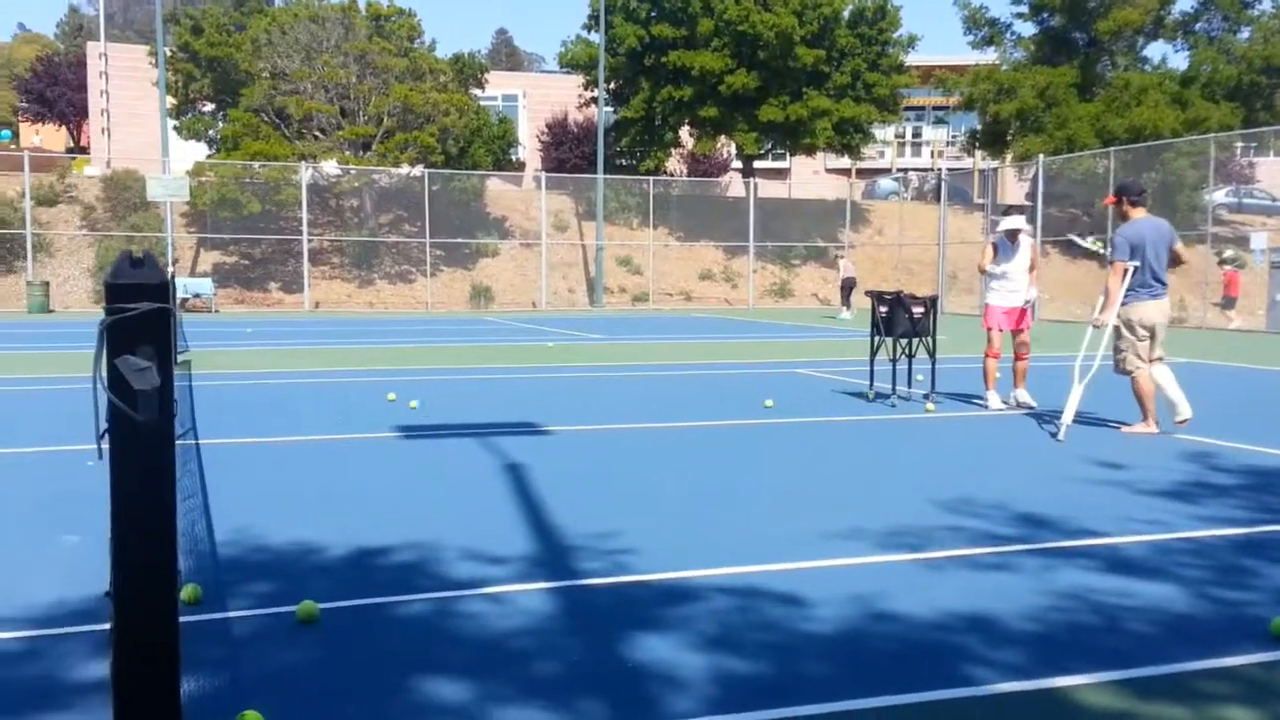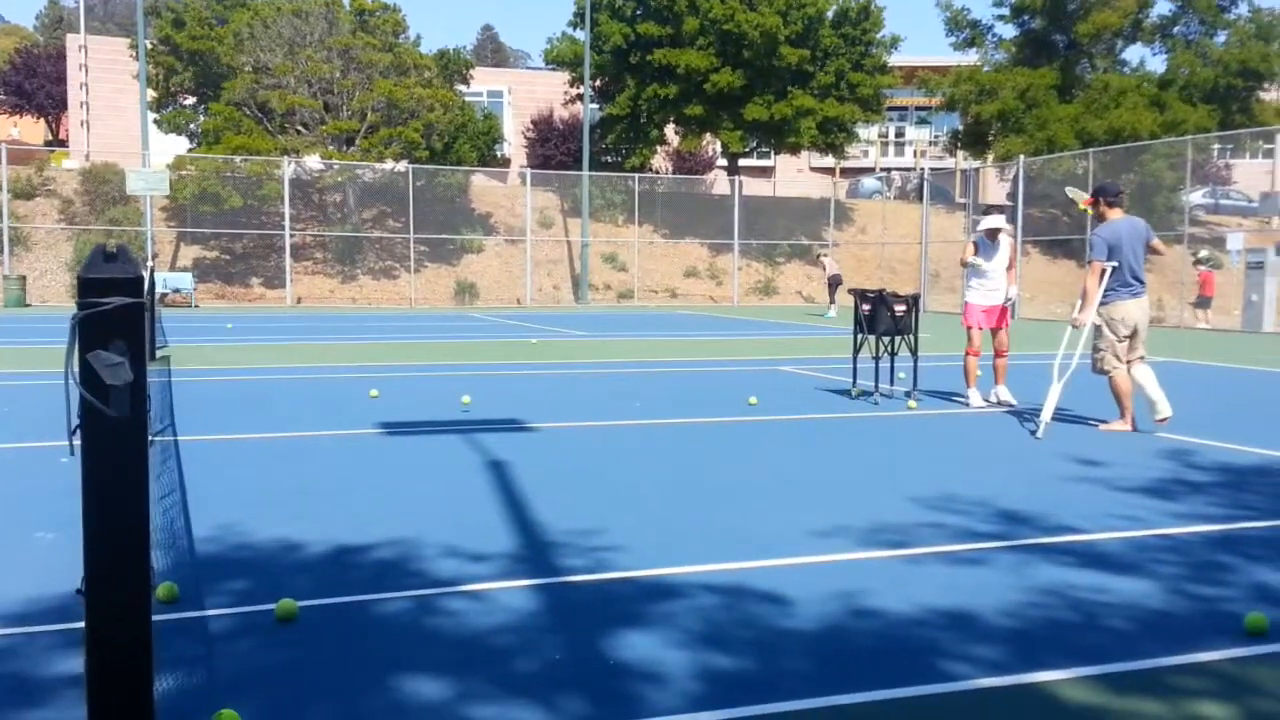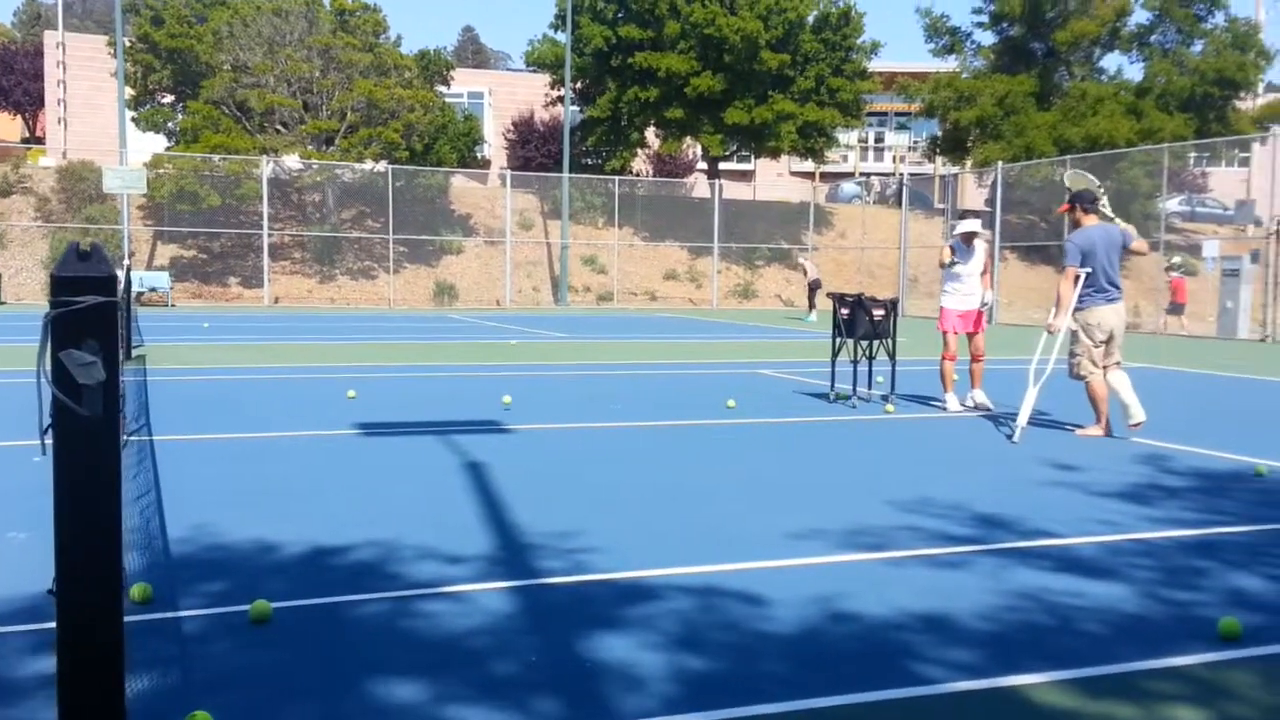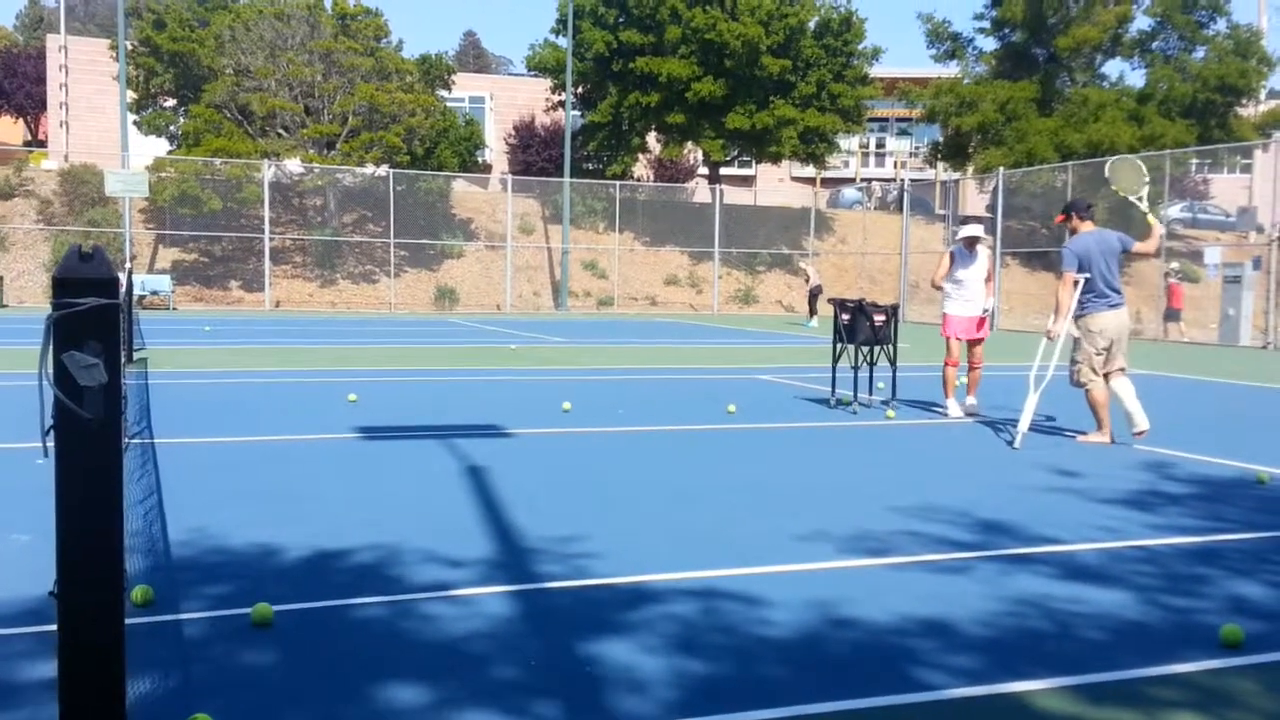
dt=0.3s
person 1, frame 1
left shoulder: (1123, 234)
right shoulder: (1164, 226)
left elbow: (1116, 276)
right elbow: (1182, 258)
left wrist: (1106, 311)
left hip: (1134, 308)
right hip: (1161, 304)
left knee: (1137, 366)
right knee: (1154, 360)
left ankle: (1149, 422)
right ankle: (1179, 403)
person 1, frame 2
left shoulder: (1101, 234)
right shoulder: (1140, 224)
left elbow: (1093, 276)
right elbow: (1161, 250)
left wrist: (1084, 311)
left hip: (1114, 308)
right hip: (1140, 303)
left knee: (1114, 366)
right knee: (1136, 360)
left ankle: (1126, 420)
right ankle: (1159, 401)
person 1, frame 3
left shoulder: (1074, 240)
right shoulder: (1117, 231)
left elbow: (1067, 281)
right elbow: (1144, 248)
left wrist: (1059, 316)
right wrist: (1130, 231)
left hip: (1090, 312)
right hip: (1116, 308)
left knee: (1091, 371)
right knee: (1112, 365)
left ankle: (1102, 424)
right ankle: (1133, 406)
person 1, frame 4
left shoulder: (1071, 247)
right shoulder: (1114, 237)
left elbow: (1066, 286)
right elbow: (1149, 248)
left wrist: (1059, 321)
right wrist: (1156, 230)
left hip: (1093, 319)
right hip: (1119, 314)
left knee: (1091, 378)
right knee: (1116, 372)
left ankle: (1104, 432)
right ankle: (1137, 416)
person 2, frame 1
left shoulder: (1029, 243)
right shoulder: (994, 245)
left elbow: (1033, 269)
right elbow: (982, 264)
left wrist: (1032, 288)
right wrist: (987, 268)
left hip: (1021, 303)
right hip: (997, 302)
left knee: (1023, 349)
right knee: (994, 349)
left ankle: (1019, 392)
right ankle: (991, 394)
person 2, frame 2
left shoulder: (1008, 243)
right shoulder: (975, 244)
right elbow: (964, 259)
left wrist: (1012, 287)
right wrist: (969, 261)
left hip: (1000, 301)
right hip: (976, 301)
left knee: (1002, 348)
right knee: (974, 347)
left ankle: (999, 390)
right ankle: (972, 392)
person 2, frame 3
left shoulder: (983, 248)
right shoulder: (951, 248)
right elbow: (942, 262)
left wrist: (987, 291)
right wrist: (948, 262)
left hip: (975, 306)
right hip: (951, 306)
left knee: (978, 352)
right knee: (950, 352)
left ankle: (976, 393)
right ankle: (949, 396)
person 2, frame 4
left shoulder: (986, 254)
right shoulder: (951, 254)
right elbow: (935, 280)
left wrist: (990, 298)
right wrist: (943, 285)
left hip: (978, 313)
right hip: (955, 312)
left knee: (976, 360)
right knee: (953, 358)
left ankle: (970, 399)
right ankle: (950, 402)
